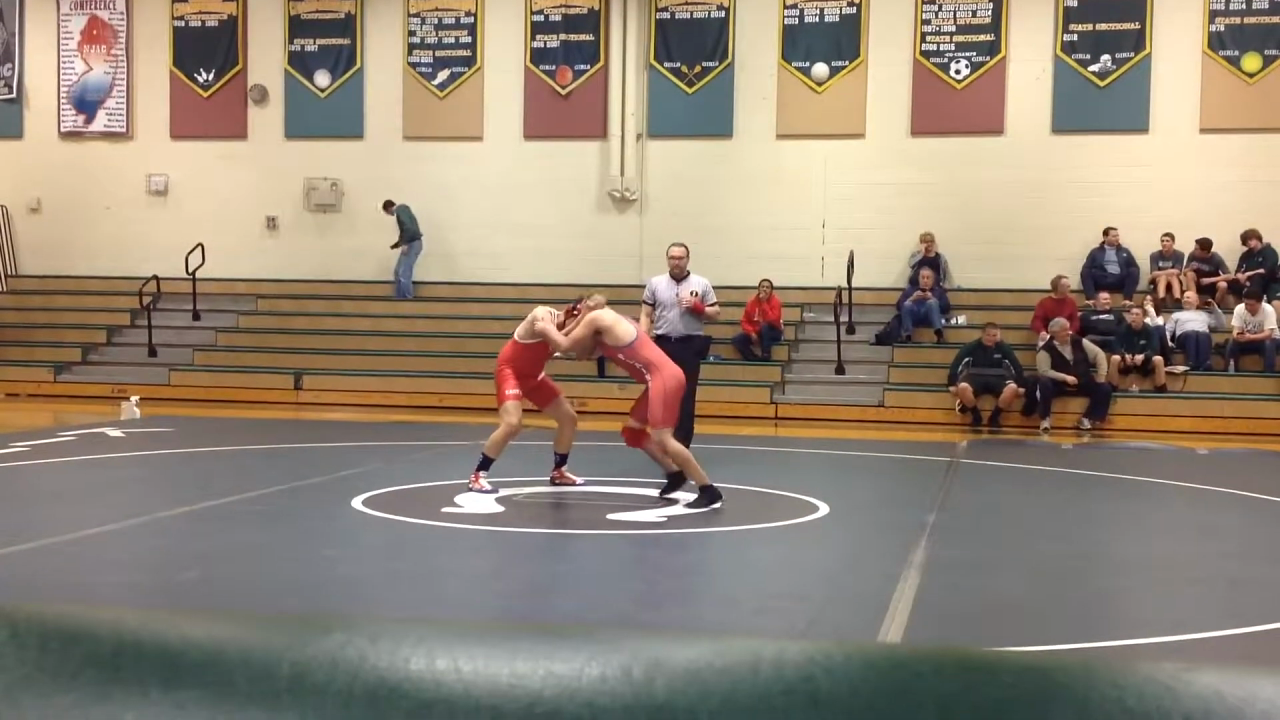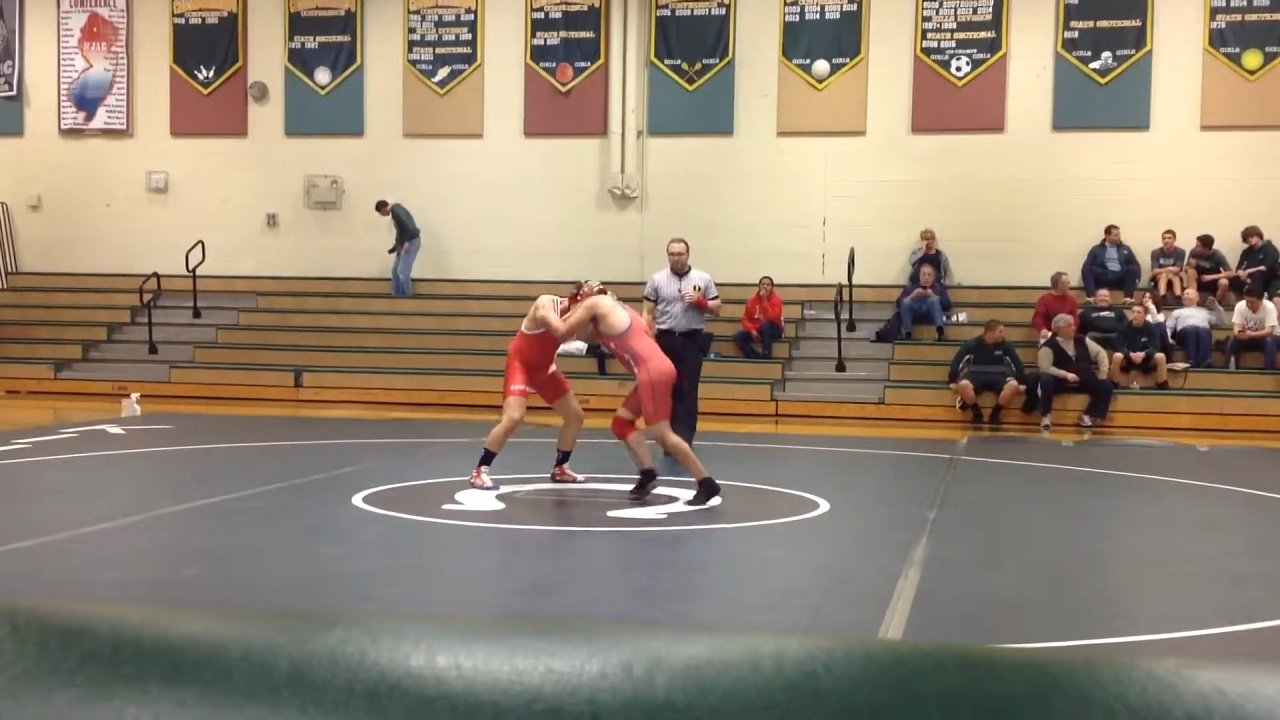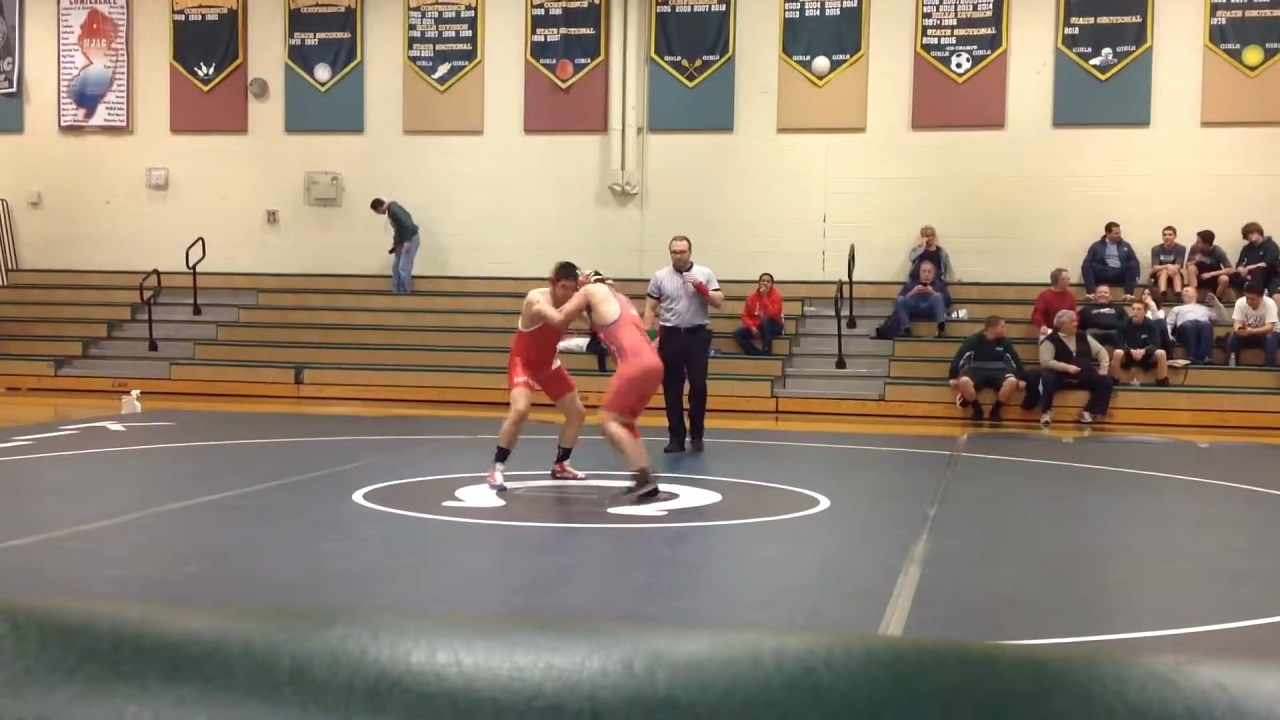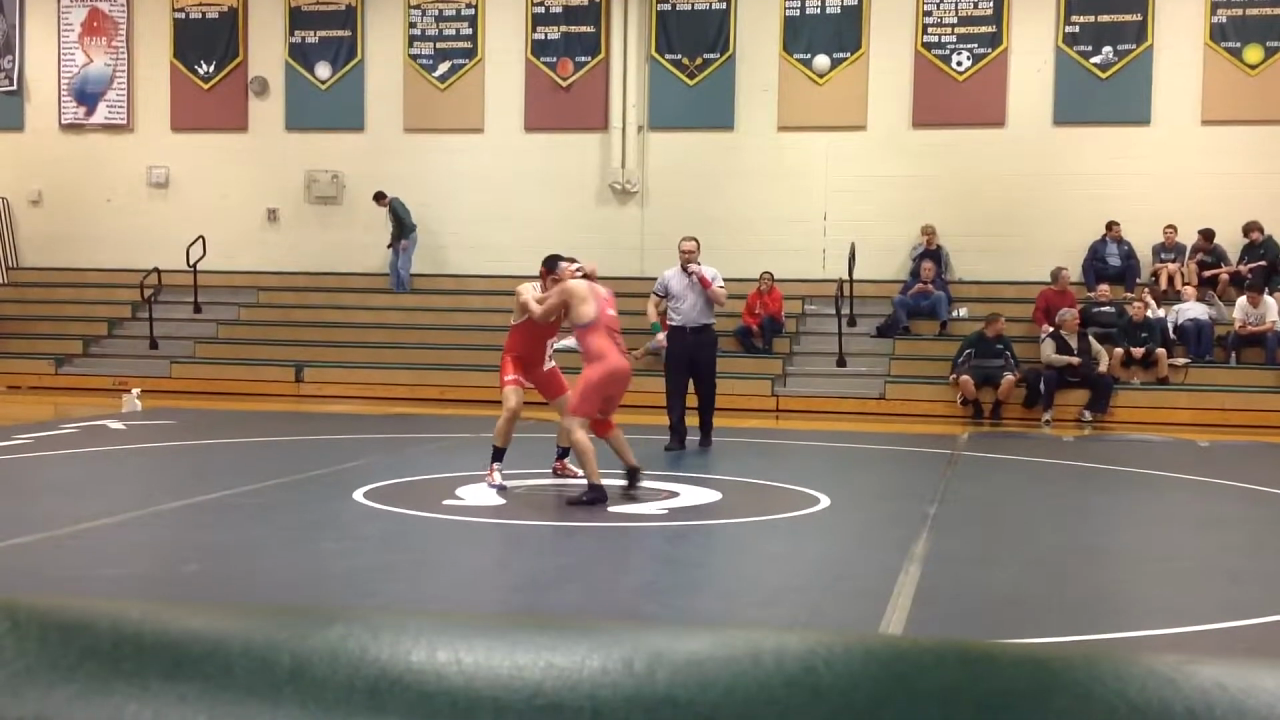
dt=0.2s
person 1, frame 1
left shoulder: (597, 317)
right shoulder: (605, 321)
left elbow: (565, 346)
right elbow: (583, 350)
left wrist: (546, 328)
left hip: (664, 377)
right hip: (660, 377)
left knee: (663, 438)
right knee: (633, 432)
left ankle: (709, 491)
right ankle: (677, 474)
person 1, frame 2
left shoulder: (596, 303)
right shoulder: (616, 307)
left elbow: (563, 331)
left wrist: (548, 316)
left hip: (654, 371)
right hip: (660, 369)
left knee: (661, 433)
right knee: (622, 422)
left ankle: (706, 483)
right ankle: (647, 473)
person 1, frame 3
left shoulder: (593, 291)
right shoulder: (619, 299)
left elbow: (559, 321)
left wrist: (543, 309)
left hip: (635, 365)
right hip: (653, 365)
left knee: (608, 421)
right knee: (625, 425)
left ankle: (641, 473)
right ankle: (648, 483)
person 1, frame 4
left shoulder: (571, 287)
right shoulder: (604, 291)
left elbow: (540, 316)
left wrist: (528, 301)
left hip: (600, 367)
right hip: (622, 367)
left knee: (573, 425)
right knee: (601, 422)
left ankle: (596, 488)
right ankle: (632, 468)
person 2, frame 1
left shoulder: (570, 327)
right shoulder: (542, 315)
right wrist: (581, 318)
left hip: (534, 375)
right hip: (510, 370)
left knee: (569, 418)
right knee: (511, 423)
left ankle: (559, 472)
right ankle: (478, 475)
person 2, frame 2
right shoulder: (546, 303)
left hip: (545, 368)
right hip: (520, 364)
left knee: (576, 416)
right knee: (513, 418)
left ankle: (560, 468)
right ankle: (480, 471)
person 2, frame 3
left shoulder: (569, 302)
right shoulder: (536, 298)
right wrist: (577, 295)
left hip: (549, 363)
right hip: (523, 361)
left knee: (577, 413)
right knee: (519, 411)
left ankle: (560, 465)
right ankle: (497, 469)
person 2, frame 4
right shoulder: (526, 290)
left hip: (543, 362)
right hip: (515, 359)
right knee: (512, 409)
left ankle: (561, 462)
right ankle: (495, 468)
person 3, frame 1
left shoulder: (701, 284)
right shoulder: (655, 283)
left elbow: (716, 314)
right elbow: (645, 316)
left wrist: (695, 306)
left hip: (690, 345)
right hip: (663, 344)
left knee: (686, 396)
left ankle: (681, 445)
person 3, frame 2
left shoulder: (703, 278)
right shoulder: (657, 279)
left elbow: (717, 308)
right elbow: (647, 313)
left wrist: (698, 300)
left hip: (693, 339)
right hip: (666, 339)
left knee: (688, 389)
right knee: (670, 390)
left ankle: (684, 440)
right ankle: (675, 437)
person 3, frame 3
left shoulder: (704, 274)
right shoulder: (660, 277)
left elbow: (719, 303)
right elbow: (650, 310)
left wrist: (699, 285)
left hip: (697, 336)
right hip: (671, 336)
left knee: (698, 386)
right knee: (672, 389)
left ankle: (697, 435)
right ankle: (676, 438)
person 3, frame 4
left shoulder: (711, 274)
right shoulder: (667, 276)
left elbow: (721, 300)
right elbow: (652, 305)
left wrist: (702, 278)
right wrist: (658, 331)
left hip: (704, 335)
right hip: (677, 336)
left knee: (706, 388)
right knee: (675, 388)
left ankle: (706, 433)
right ankle: (677, 437)
